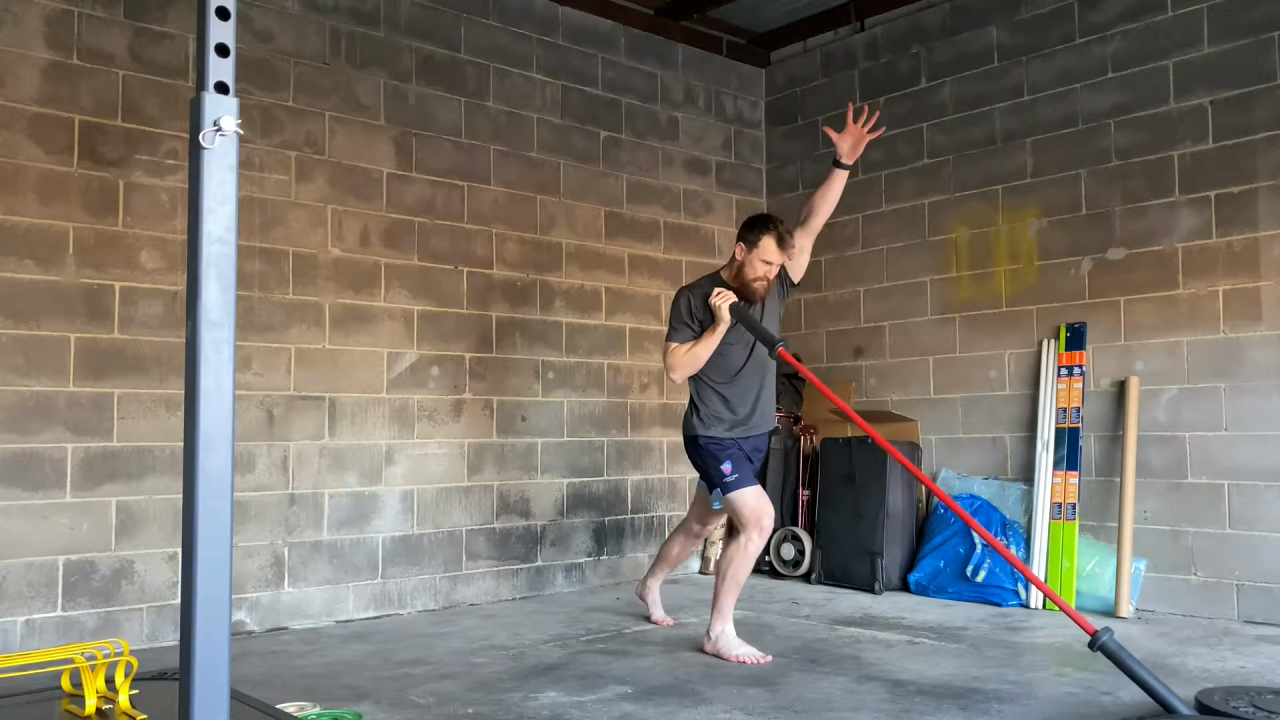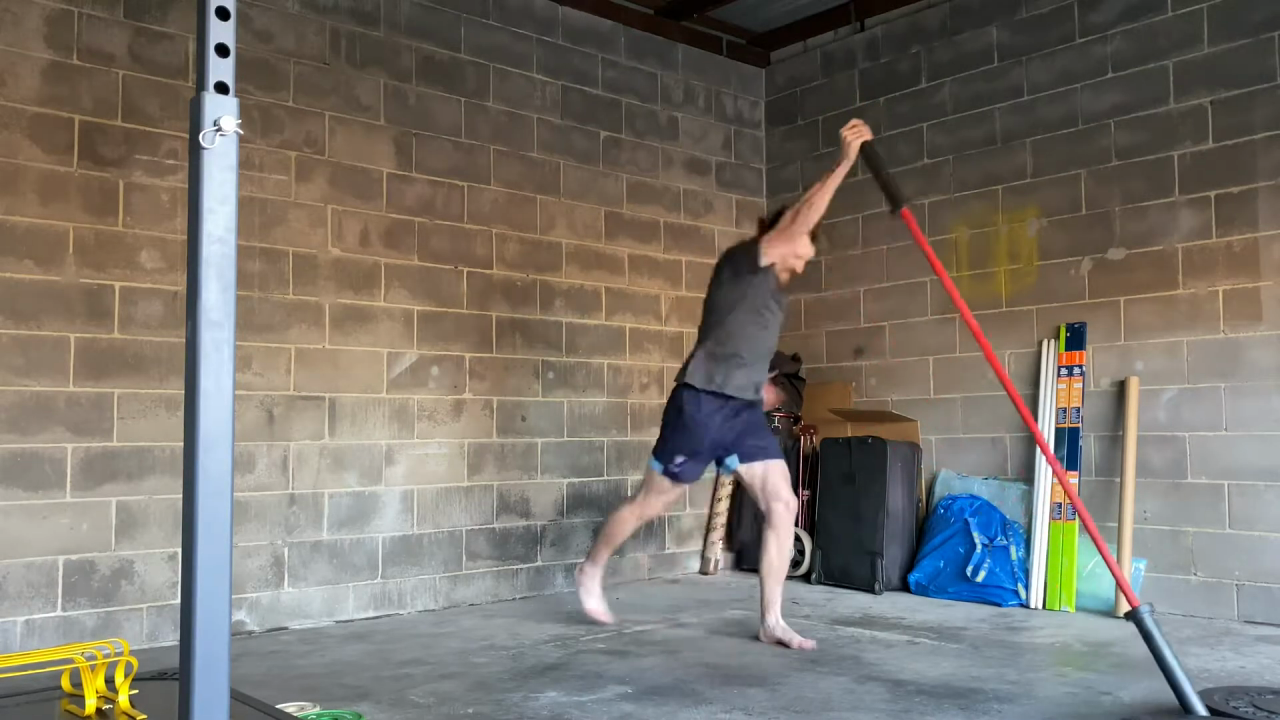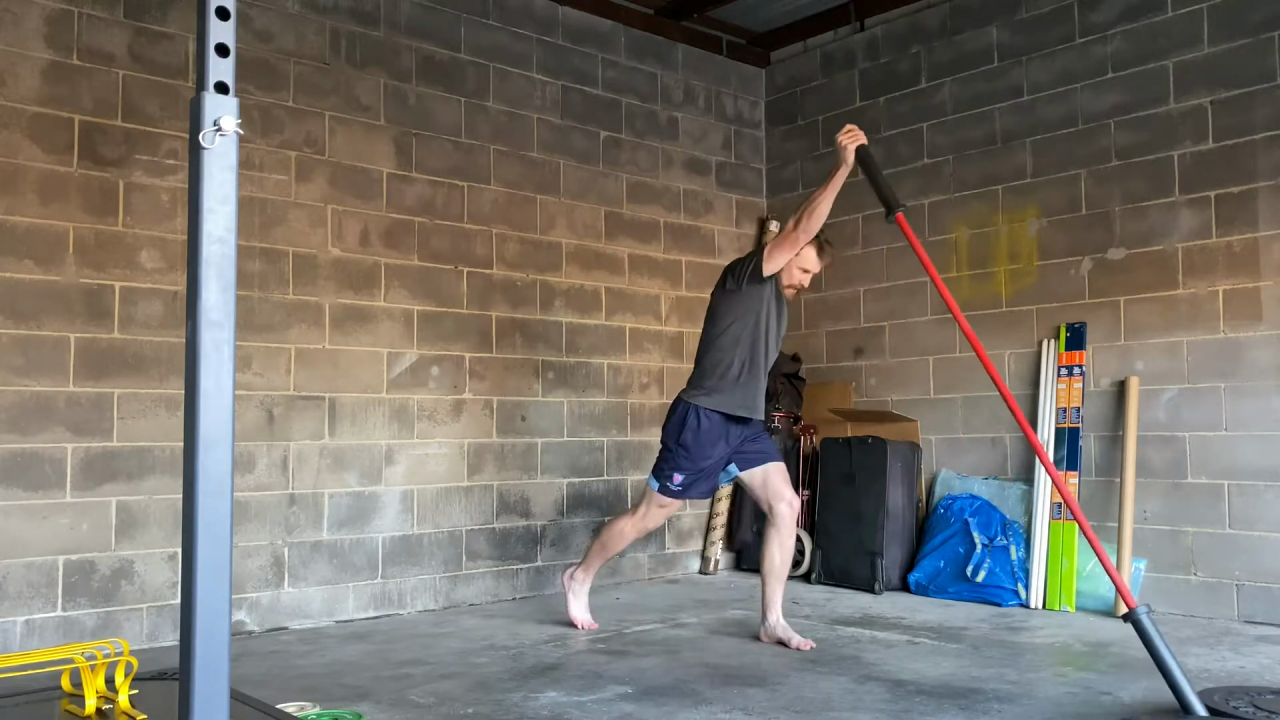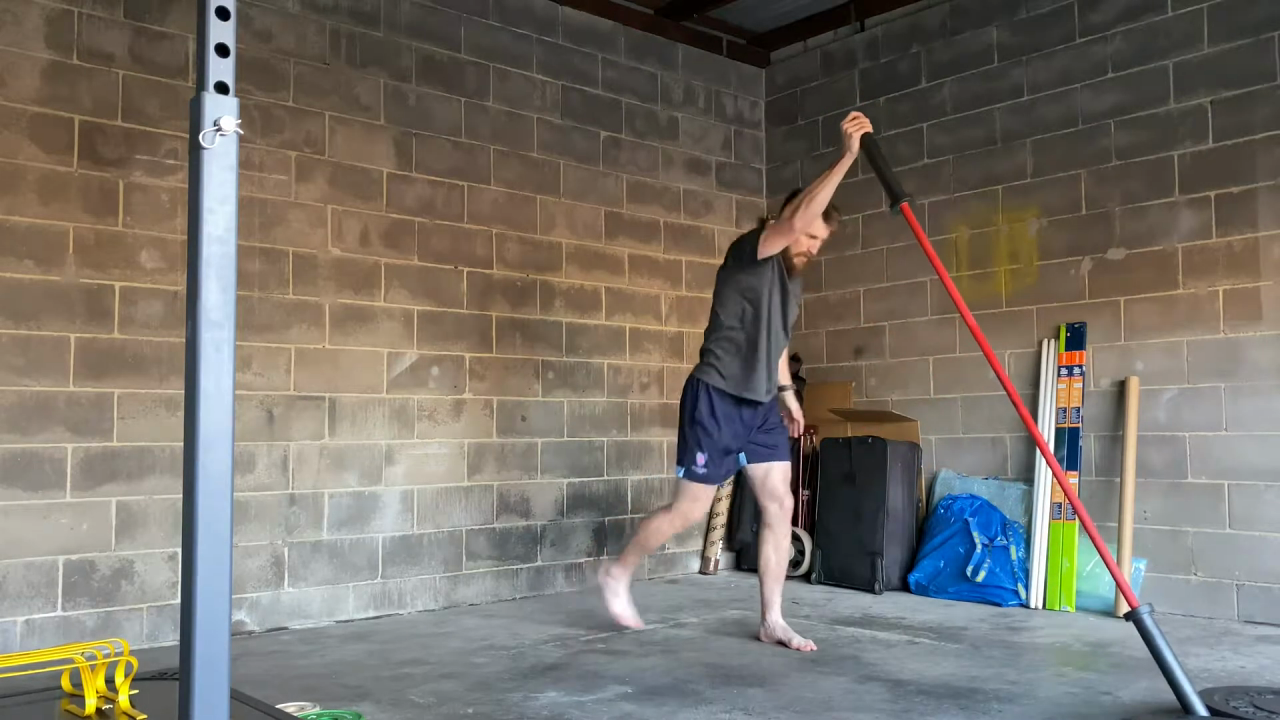
dt=0.4s
person 1, frame 1
left shoulder: (775, 285)
right shoulder: (693, 298)
left elbow: (812, 223)
right elbow: (676, 369)
left wrist: (844, 162)
right wrist: (719, 326)
left hip: (754, 434)
right hip: (714, 435)
left knee: (701, 524)
right knee: (759, 521)
left ankle: (649, 585)
right ankle: (719, 633)
person 1, frame 2
left shoulder: (771, 284)
right shoulder: (743, 258)
right elbow: (800, 221)
right wrist: (845, 163)
left hip: (742, 406)
right hip: (702, 401)
left knee: (784, 504)
right knee: (653, 501)
left ankle: (772, 620)
right ankle: (592, 571)
person 1, frame 3
left shoulder: (775, 296)
right shoulder: (743, 277)
right elbow: (801, 231)
right wrist: (842, 168)
left hip: (745, 421)
right hip: (704, 418)
left knee: (786, 506)
right knee: (649, 514)
left ankle: (773, 620)
right ankle: (579, 577)
person 1, frame 4
left shoulder: (791, 275)
right shoulder: (747, 254)
right elbow: (796, 217)
left wrist: (786, 391)
right wrist: (847, 156)
left hip: (760, 404)
right hip: (716, 398)
left knee: (780, 506)
right knee: (689, 509)
left ankle: (772, 619)
right ankle: (617, 574)
